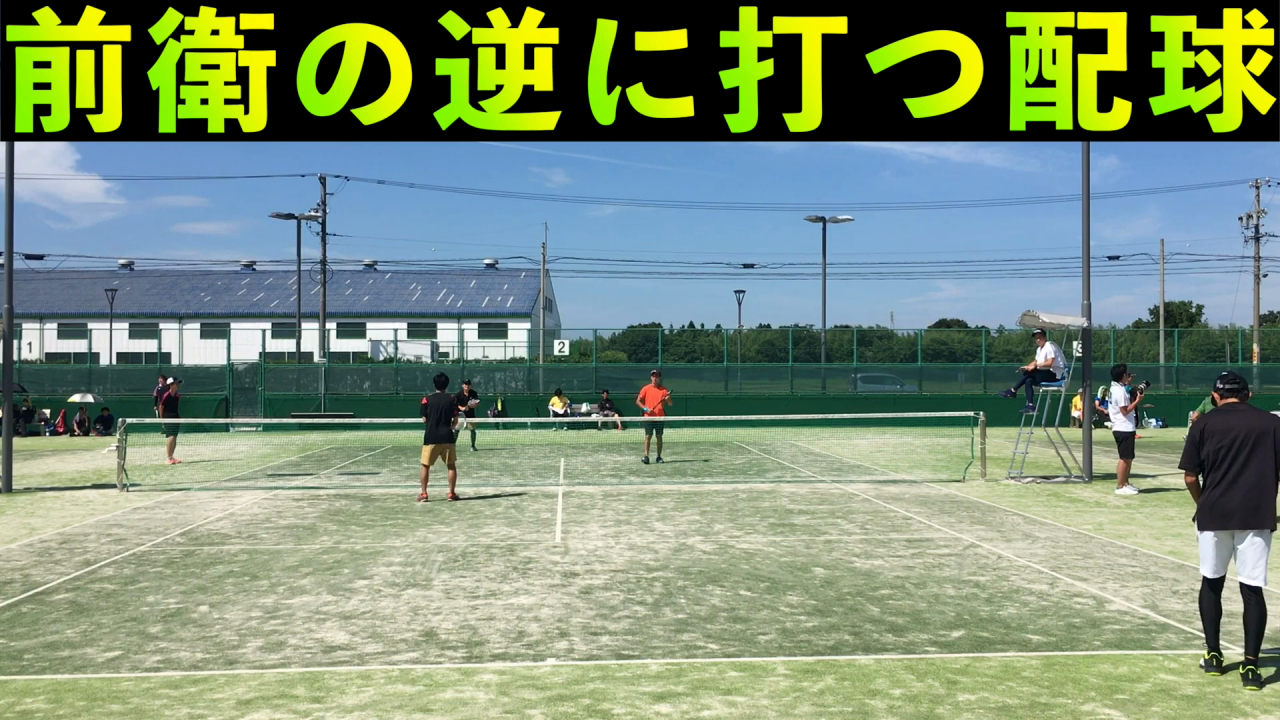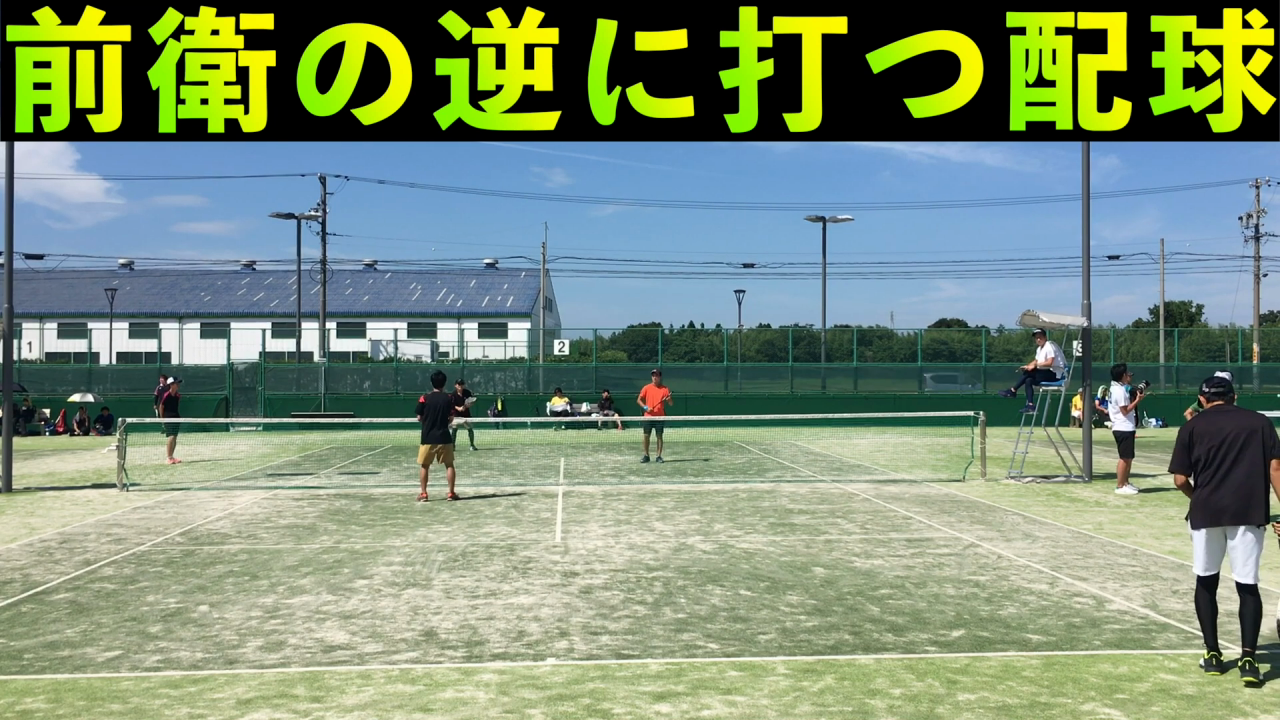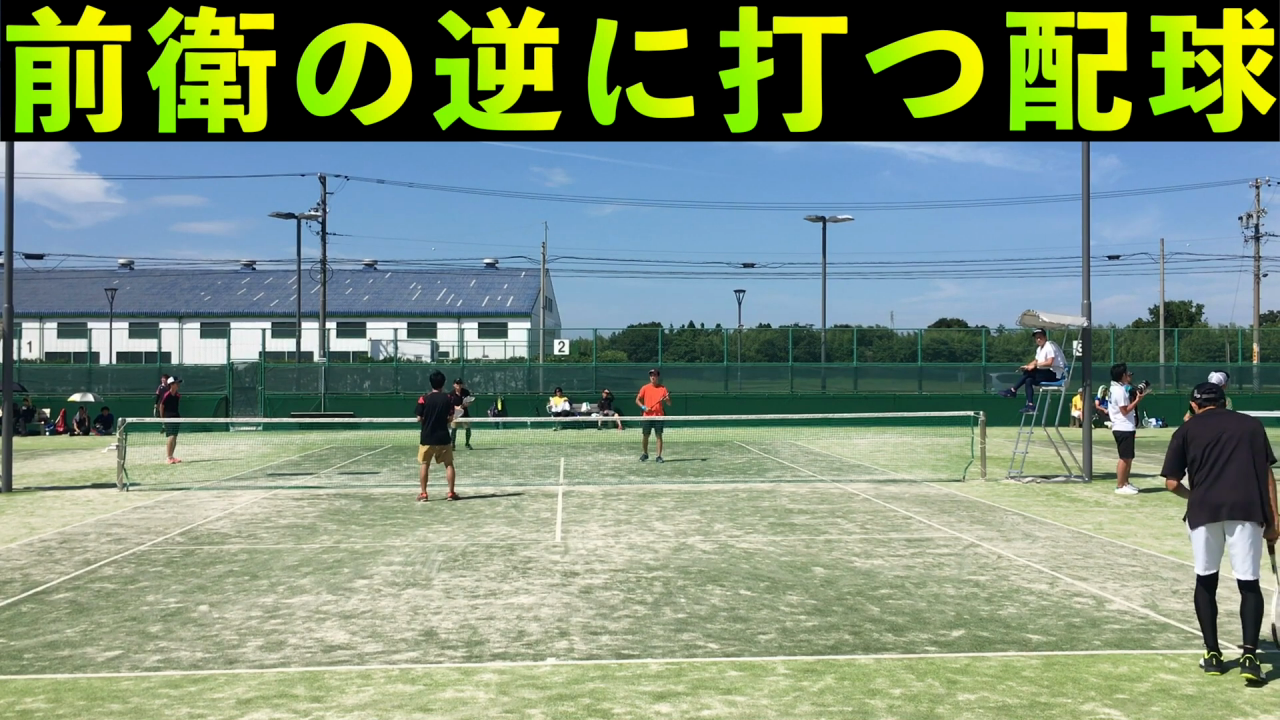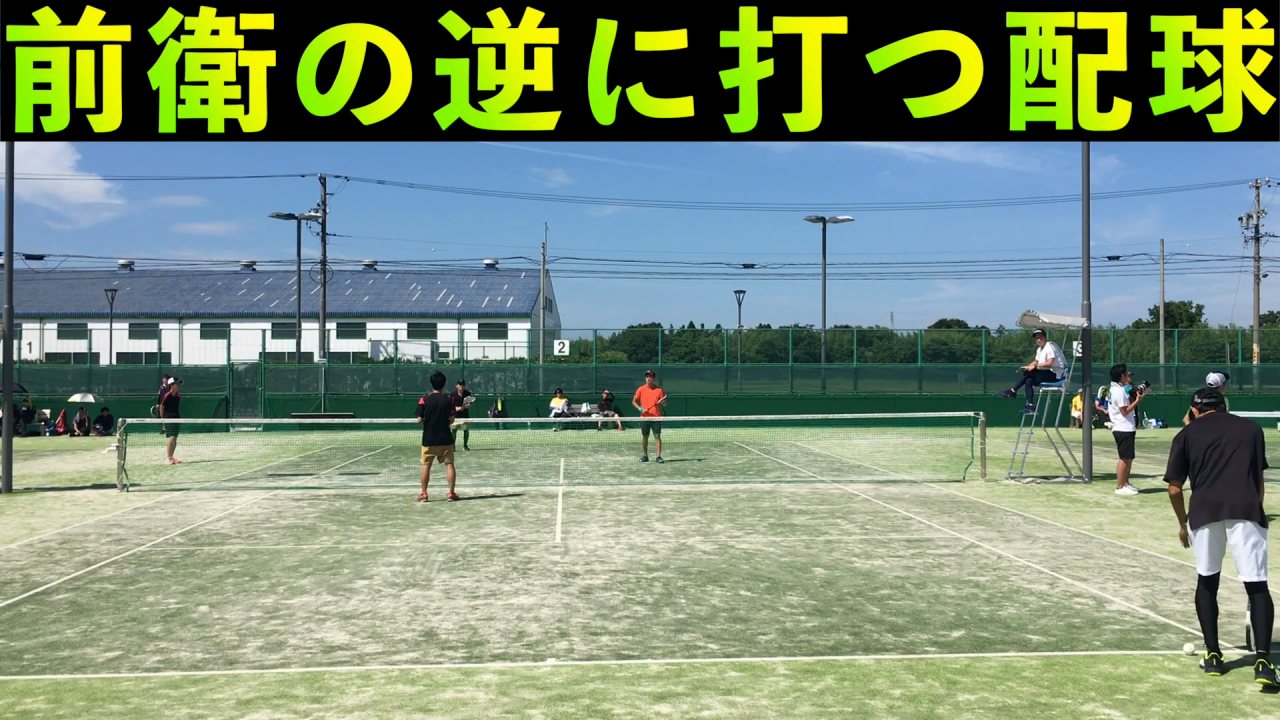
dt=0.2s
person 1, frame 1
left shoulder: (1203, 424)
left elbow: (1191, 479)
left hip: (1214, 514)
left knee: (1212, 583)
right knee: (1252, 589)
left ankle: (1213, 655)
right ankle: (1250, 665)
person 1, frame 2
left shoulder: (1192, 426)
left elbow: (1181, 480)
left hip: (1206, 511)
right hip: (1248, 511)
left knee: (1206, 581)
right knee: (1248, 585)
left ankle: (1212, 655)
right ankle: (1248, 658)
person 1, frame 3
left shoulder: (1186, 431)
right shoulder: (1252, 425)
left elbow: (1172, 483)
left hip: (1204, 509)
right hip: (1246, 508)
left knee: (1206, 581)
right knee: (1249, 583)
left ankle: (1212, 654)
right ankle: (1249, 656)
person 1, frame 4
left shoulder: (1186, 435)
right shoulder: (1251, 428)
left elbow: (1174, 489)
right elbow: (1259, 480)
left wrist: (1183, 524)
left hip: (1204, 511)
right hip: (1246, 510)
left knee: (1207, 582)
right knee: (1257, 586)
left ankle: (1212, 655)
right ankle: (1262, 659)
